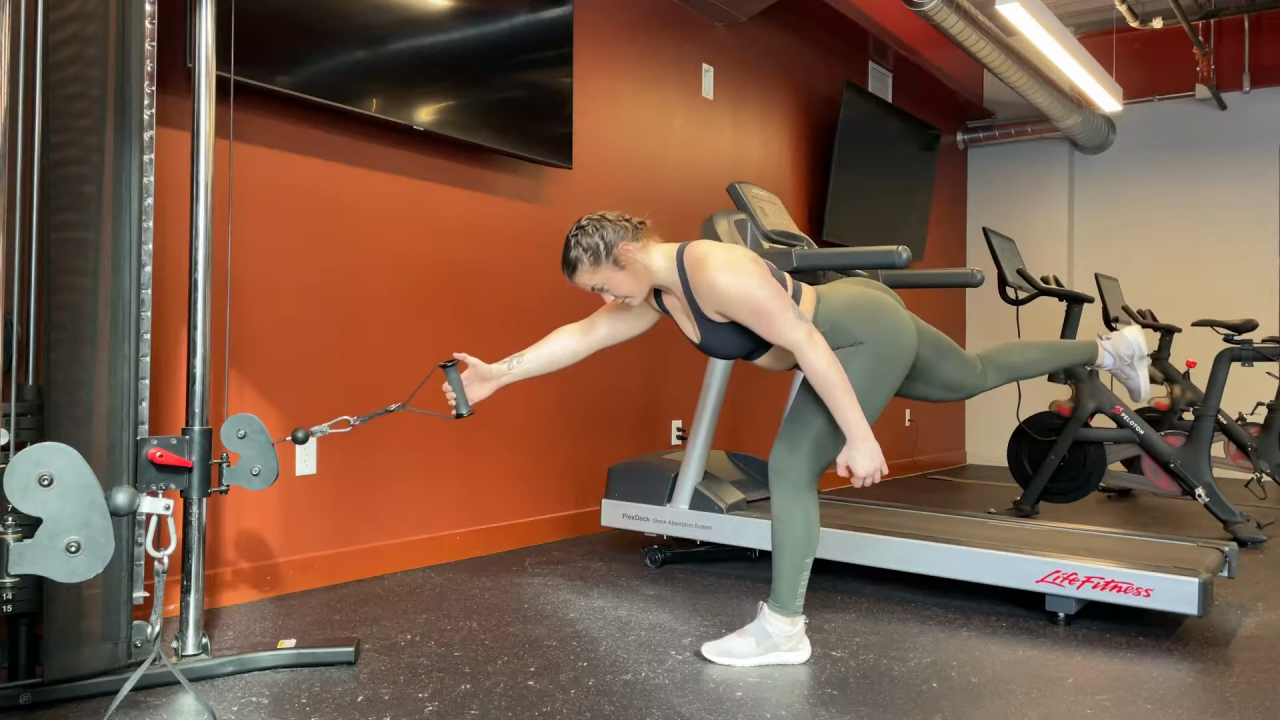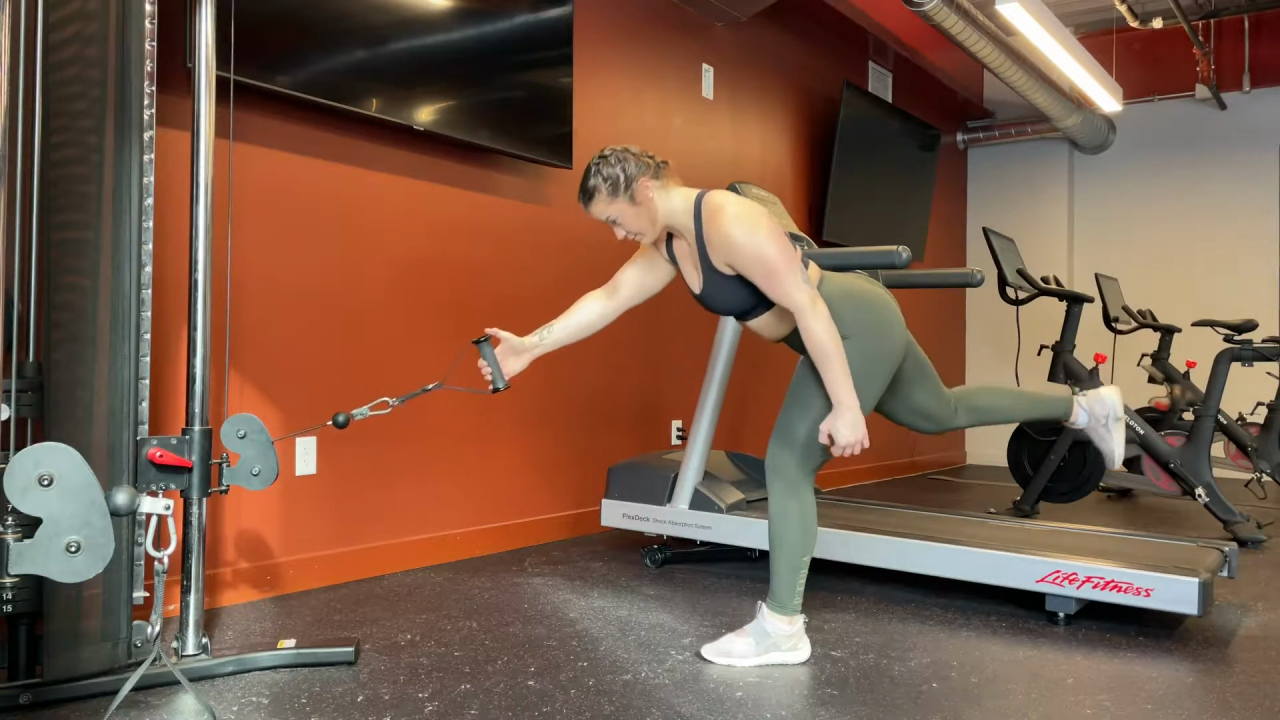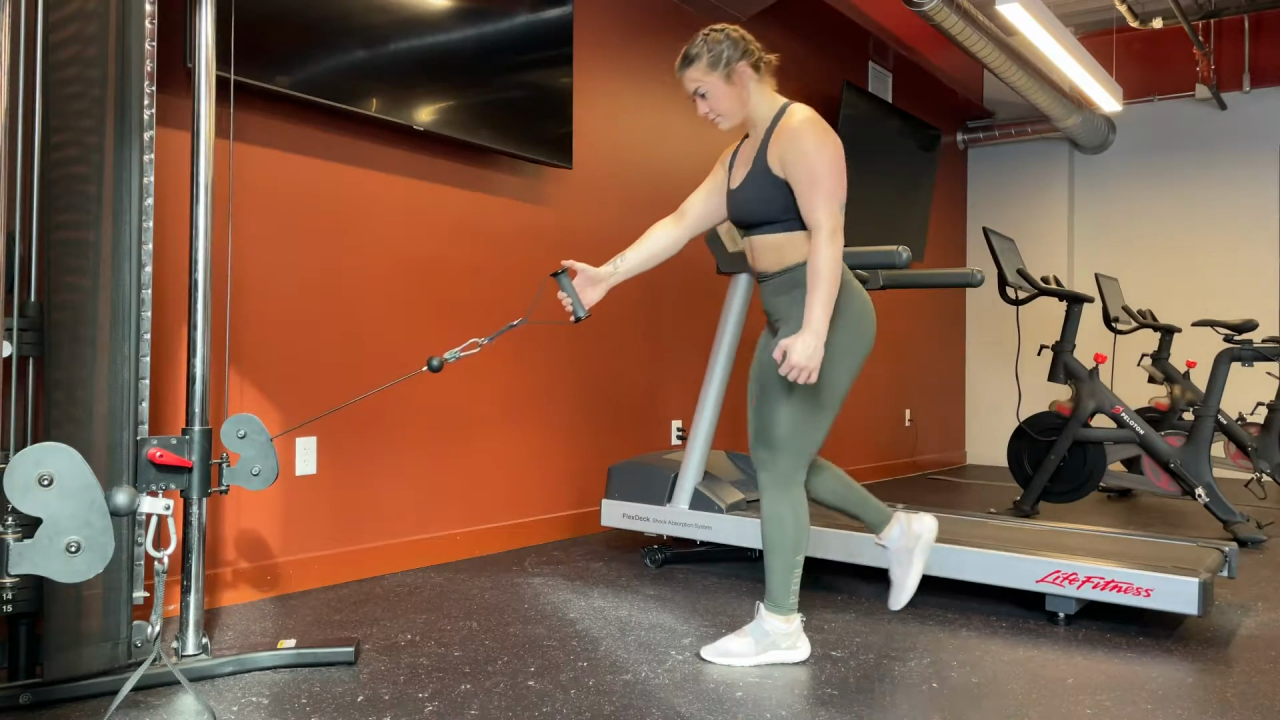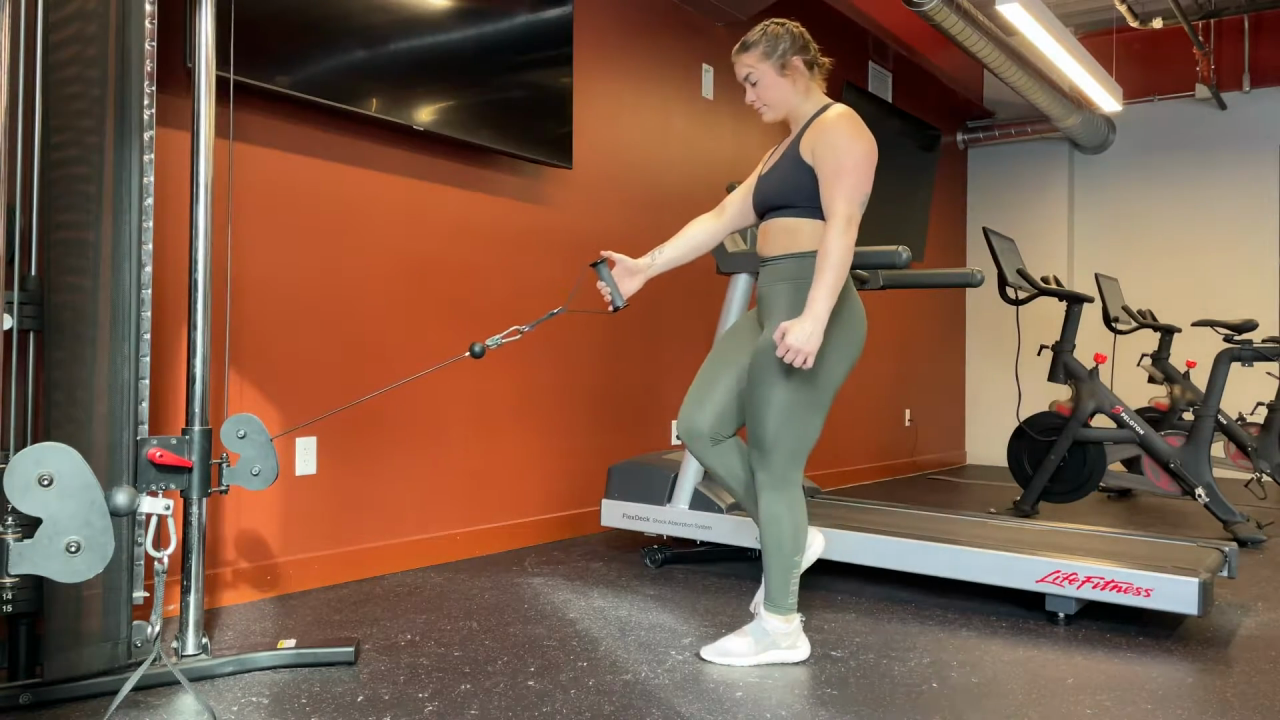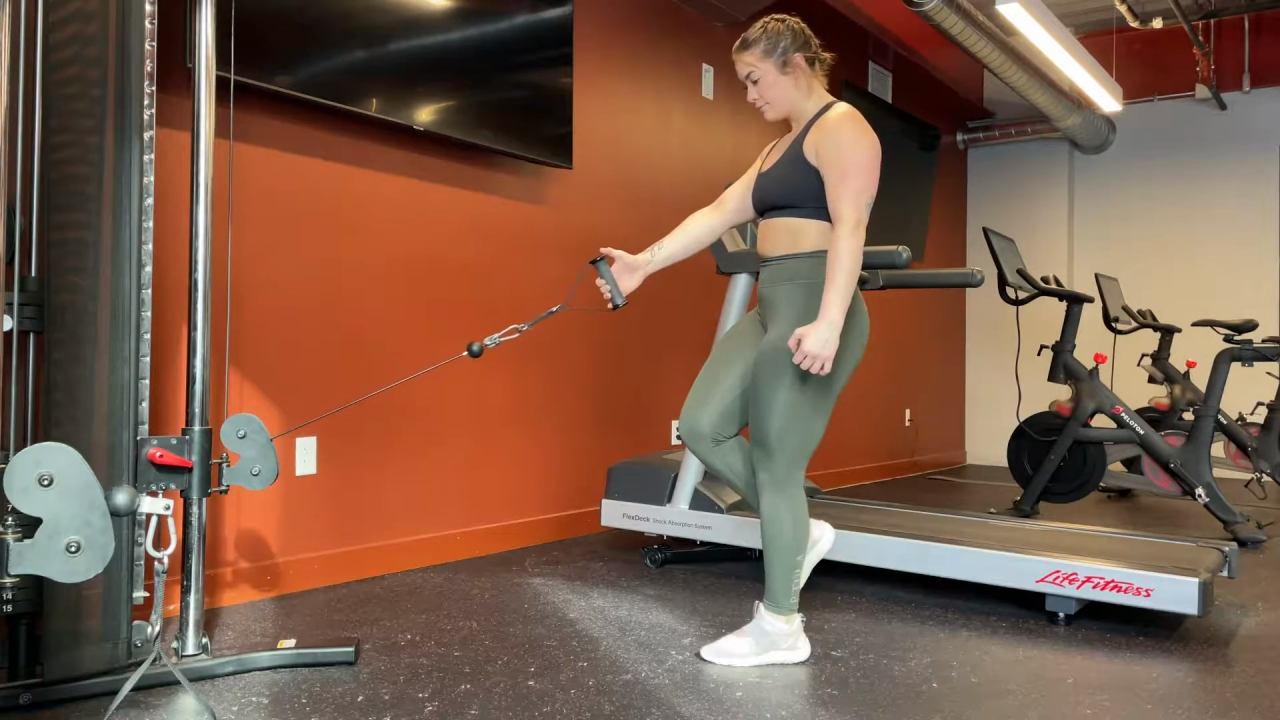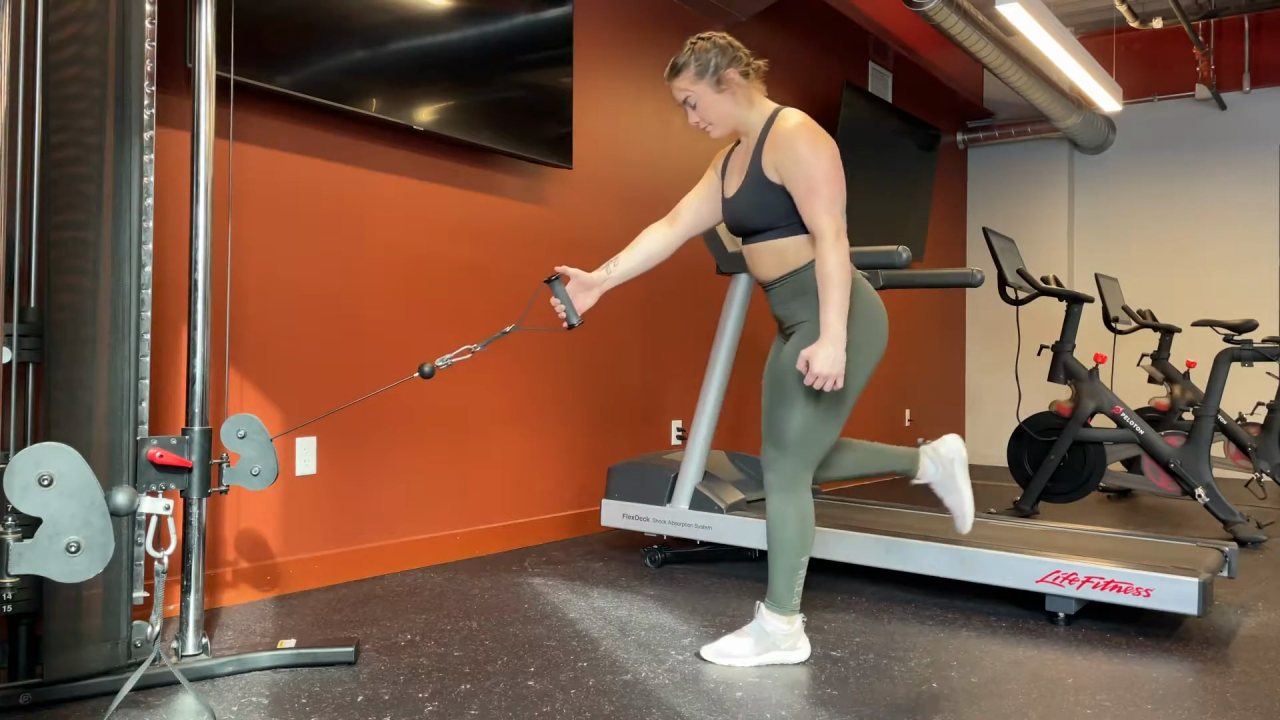
dt=0.5s
person 1, frame 1
left shoulder: (714, 273)
right shoulder: (656, 293)
left elbow: (806, 344)
right elbow: (580, 336)
left wrist: (859, 436)
right wrist: (497, 373)
left hip: (870, 334)
right hip: (867, 322)
left knee: (791, 468)
right knee: (976, 375)
left ankle: (782, 628)
right ankle: (1109, 349)
person 1, frame 2
left shoulder: (728, 222)
right shoulder: (668, 245)
left elbow: (806, 306)
right elbow: (608, 298)
left wrist: (845, 407)
right wrist: (531, 346)
left hip: (859, 327)
right hip: (858, 322)
left knee: (787, 464)
right knee: (938, 414)
left ankle: (782, 626)
right ankle: (1086, 409)
person 1, frame 3
left shoulder: (802, 132)
right shoulder: (741, 152)
left elbow: (826, 238)
right elbow: (681, 223)
left wrist: (813, 336)
right wrist: (608, 275)
left hip: (824, 318)
right hip: (785, 317)
left knee: (777, 467)
right knee: (784, 461)
left ankle: (781, 630)
right ankle: (898, 528)
person 1, frame 4
left shoulder: (838, 127)
right shoulder: (786, 148)
left elbow: (842, 226)
right elbow: (720, 219)
left wrist: (813, 318)
right wrist: (644, 268)
left hip: (812, 313)
right hip: (771, 309)
left knee: (773, 466)
right knee: (699, 426)
left ankle: (780, 629)
right ankle: (789, 538)
person 1, frame 5
left shoulder: (841, 128)
right shoulder: (781, 147)
left elbow: (849, 229)
right elbow: (718, 213)
left wrist: (827, 322)
right wrist: (643, 263)
left hip: (815, 314)
right hip: (772, 311)
left knee: (774, 465)
right knee: (703, 427)
left ankle: (780, 629)
right ankle: (799, 532)
person 1, frame 6
left shoulder: (794, 137)
right shoulder: (730, 159)
left elbow: (831, 239)
right elbow: (670, 229)
left wrist: (832, 340)
right wrist: (597, 282)
left hip: (834, 322)
right hip: (795, 324)
left knee: (784, 466)
right knee: (791, 461)
left ankle: (781, 628)
right ankle: (926, 461)
